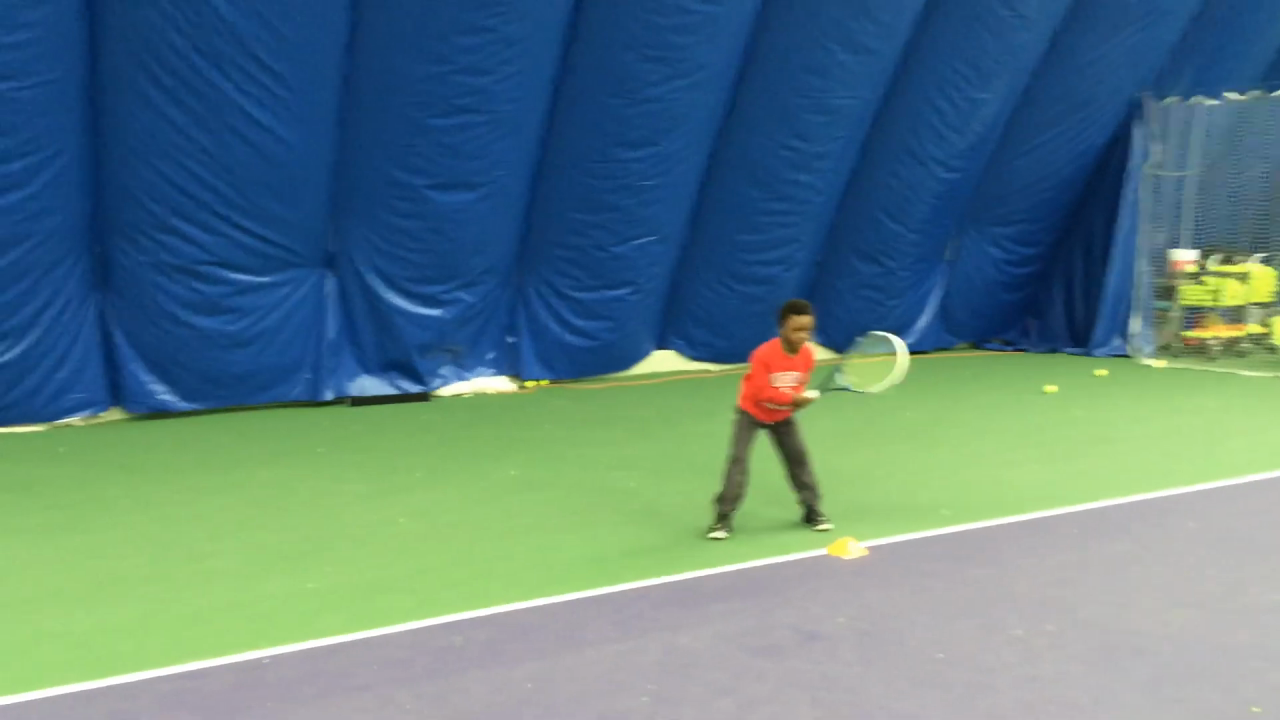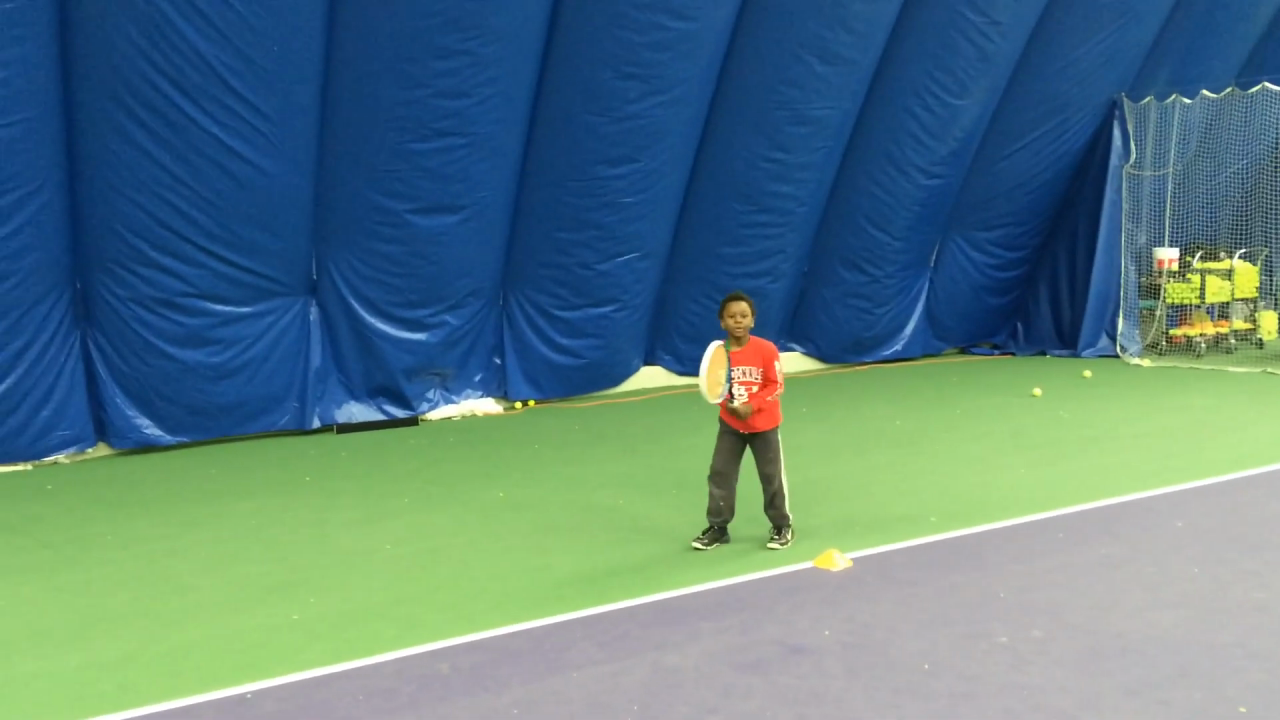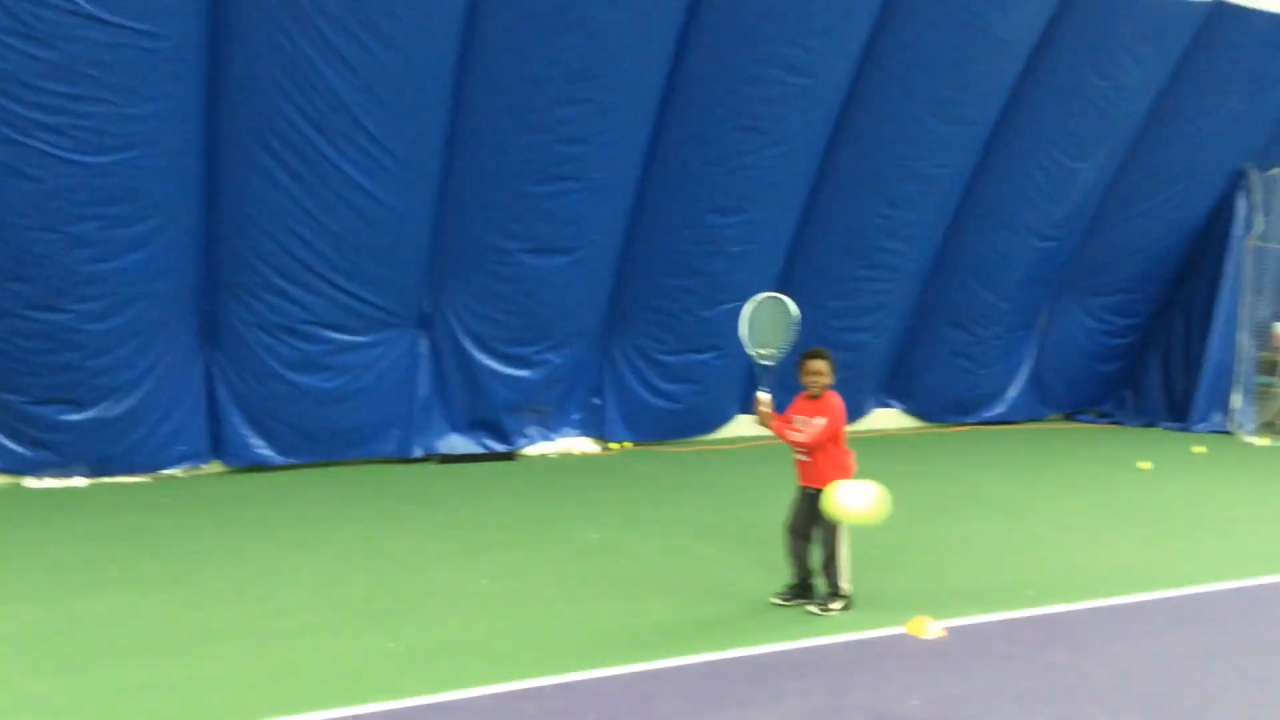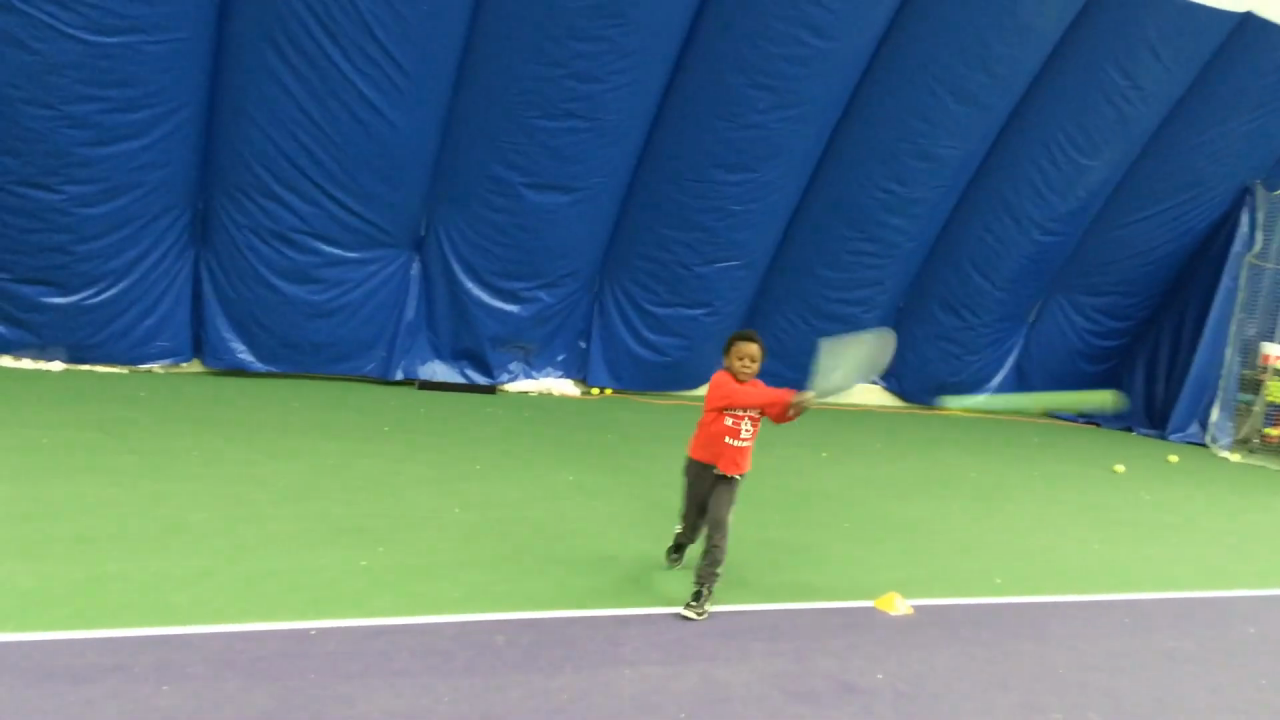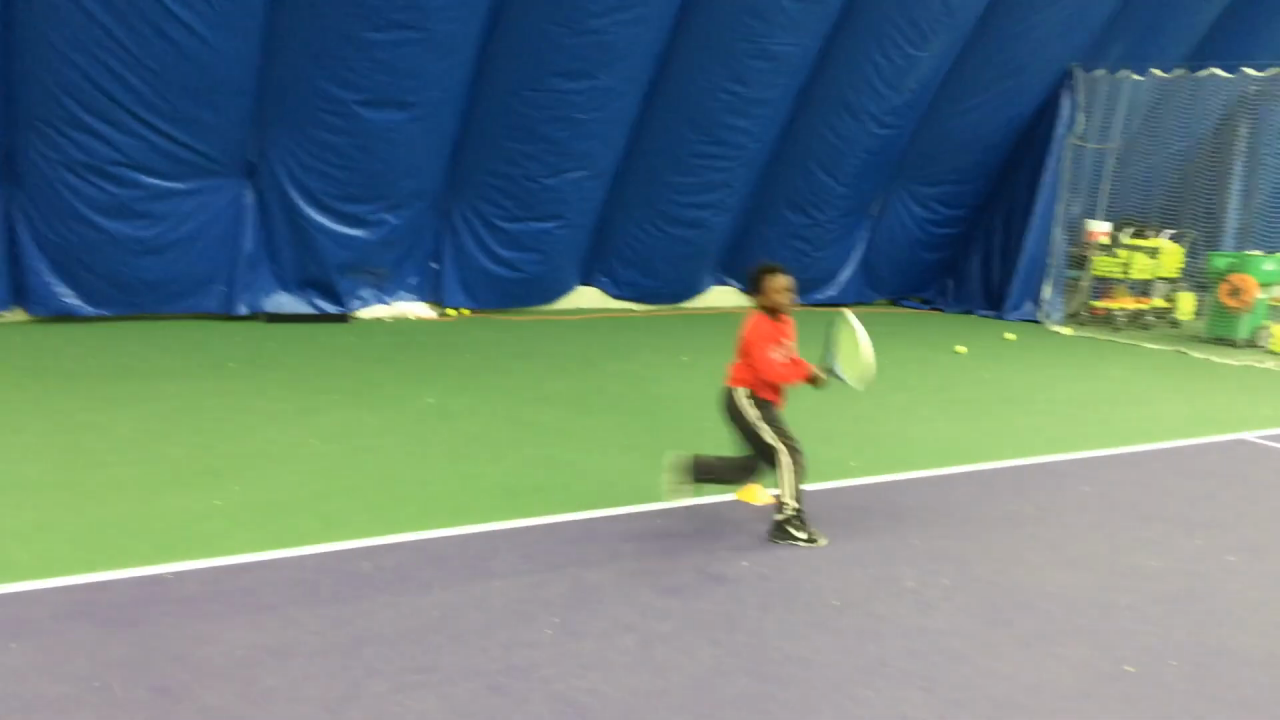
dt=1s
person 1, frame 1
left shoulder: (806, 355)
right shoulder: (763, 354)
left elbow: (799, 384)
right elbow: (759, 390)
left wrist: (802, 398)
right wrist: (791, 398)
left hip: (782, 415)
right hip: (751, 412)
left knee: (798, 457)
right knee: (738, 460)
left ankle: (812, 508)
right ankle: (724, 514)
person 1, frame 2
left shoulder: (766, 349)
left elbow: (776, 386)
left wrist: (753, 406)
right wrist: (730, 405)
left hip: (764, 424)
right hip: (730, 424)
left knee: (771, 476)
right knee: (719, 473)
left ankle: (782, 526)
right ankle: (718, 527)
person 1, frame 3
left shoulder: (832, 406)
right shoulder: (800, 401)
left elbow: (806, 438)
right elbow: (788, 426)
left wrist: (773, 424)
right wrist: (769, 414)
left hip: (834, 482)
right hip: (809, 482)
left knee: (832, 538)
right knee: (797, 529)
left ankle: (840, 593)
right ankle: (802, 586)
person 1, frame 4
left shoulder: (762, 392)
right shoulder: (720, 382)
left elbow: (778, 414)
right elbow: (746, 396)
left wrist: (795, 406)
right wrist: (788, 397)
left hip: (733, 472)
right hip: (701, 465)
left knee: (717, 525)
right knee: (692, 519)
left ankle: (704, 590)
right ankle: (680, 544)
person 1, frame 5
left shoulder: (785, 323)
right shoulder: (757, 329)
left elbow: (791, 359)
right elbow: (771, 372)
left wrist: (810, 370)
right wrist: (807, 373)
left hip: (760, 400)
right hip: (746, 397)
left knee: (751, 466)
right knee: (787, 453)
left ankle: (691, 470)
right ankle: (788, 521)
